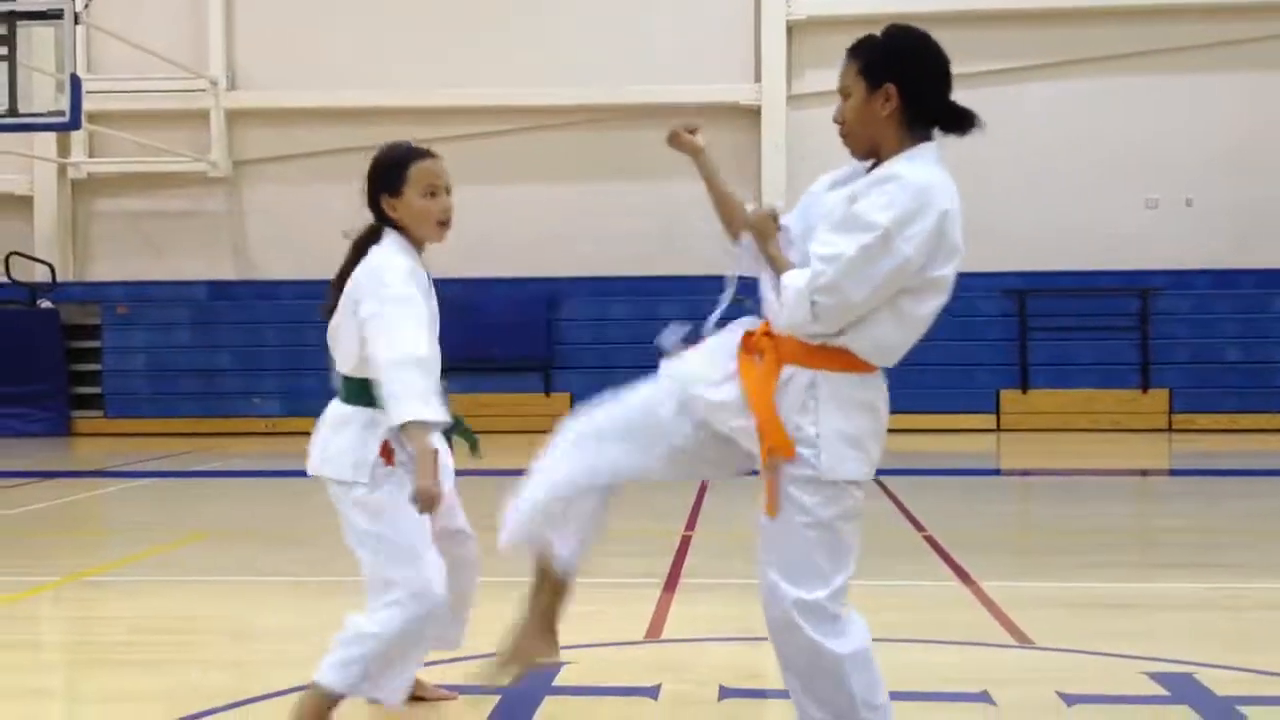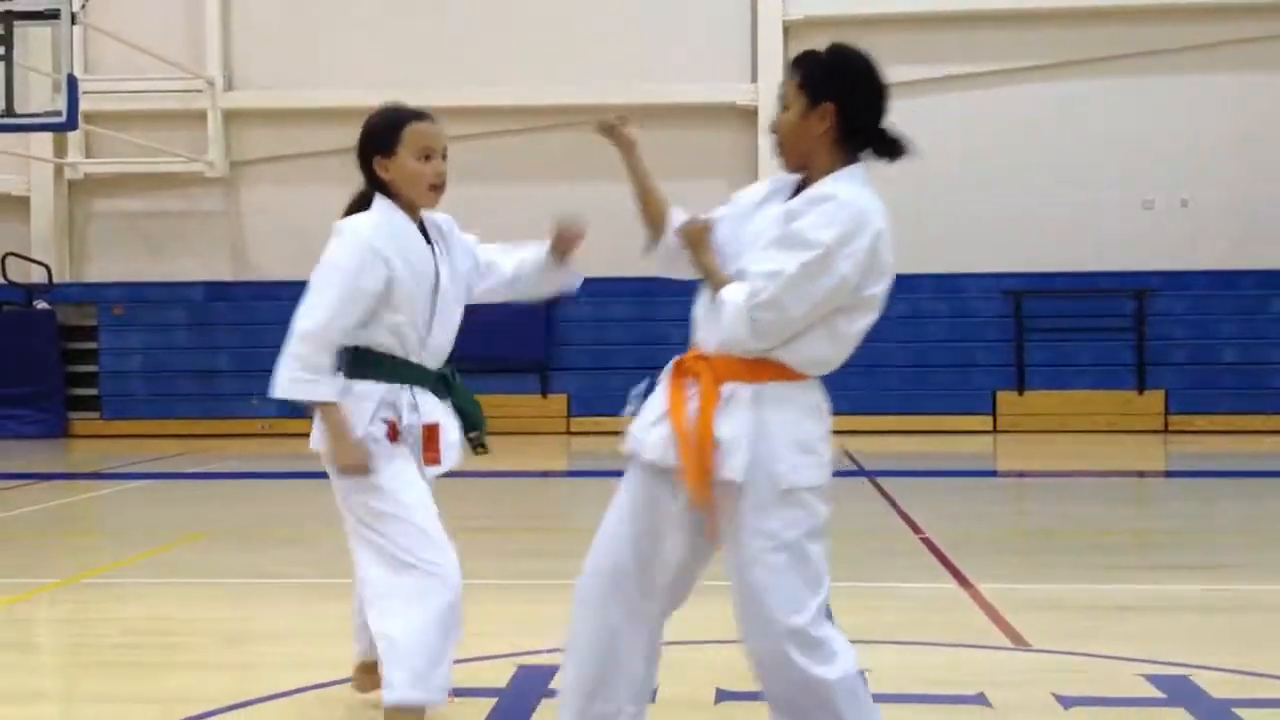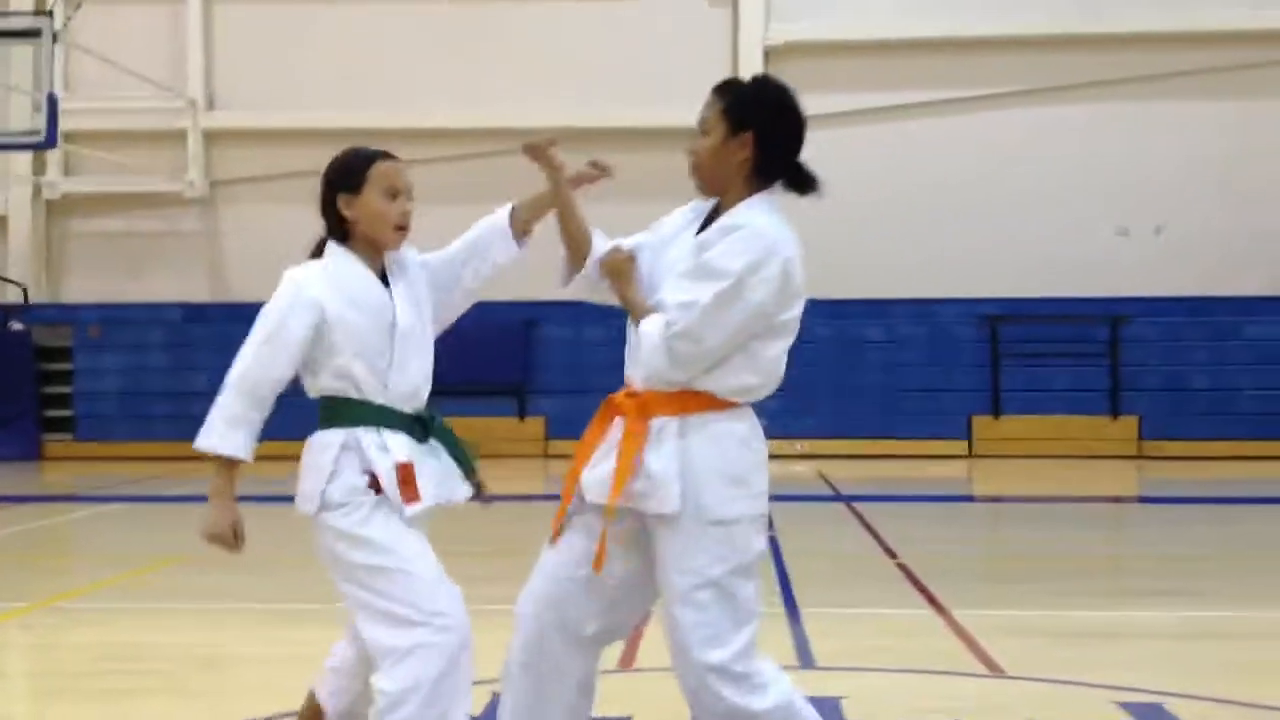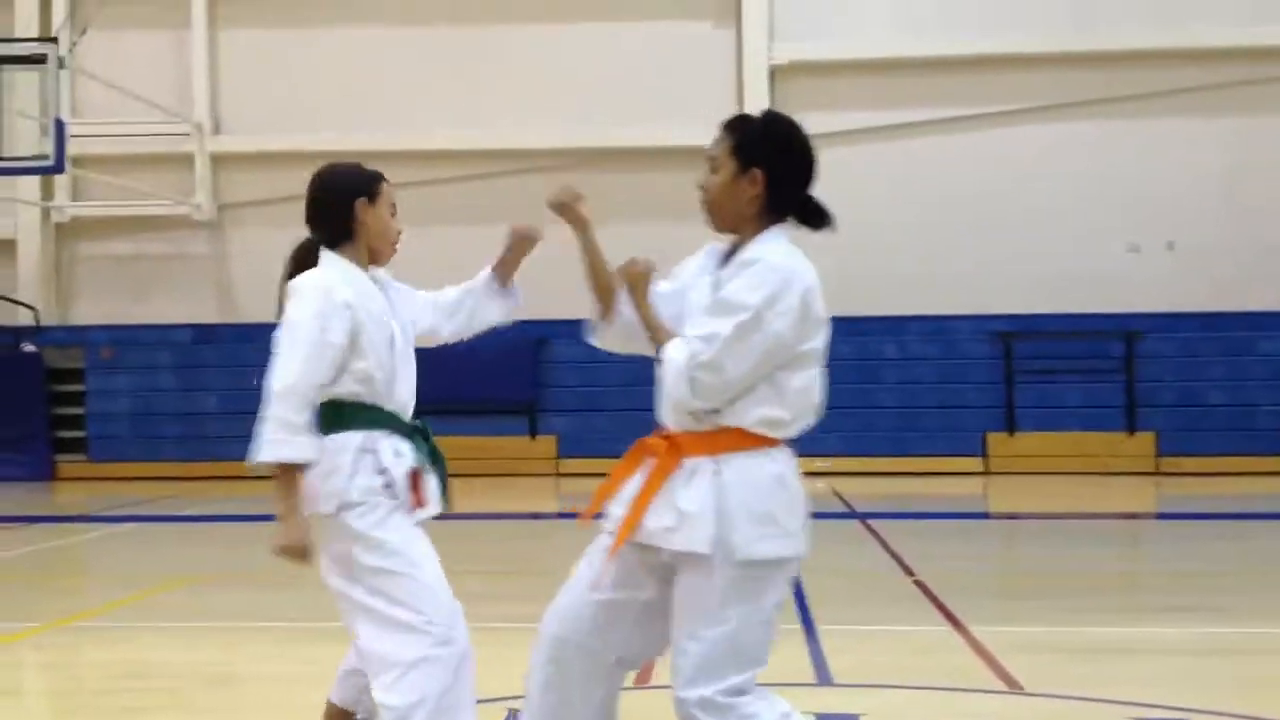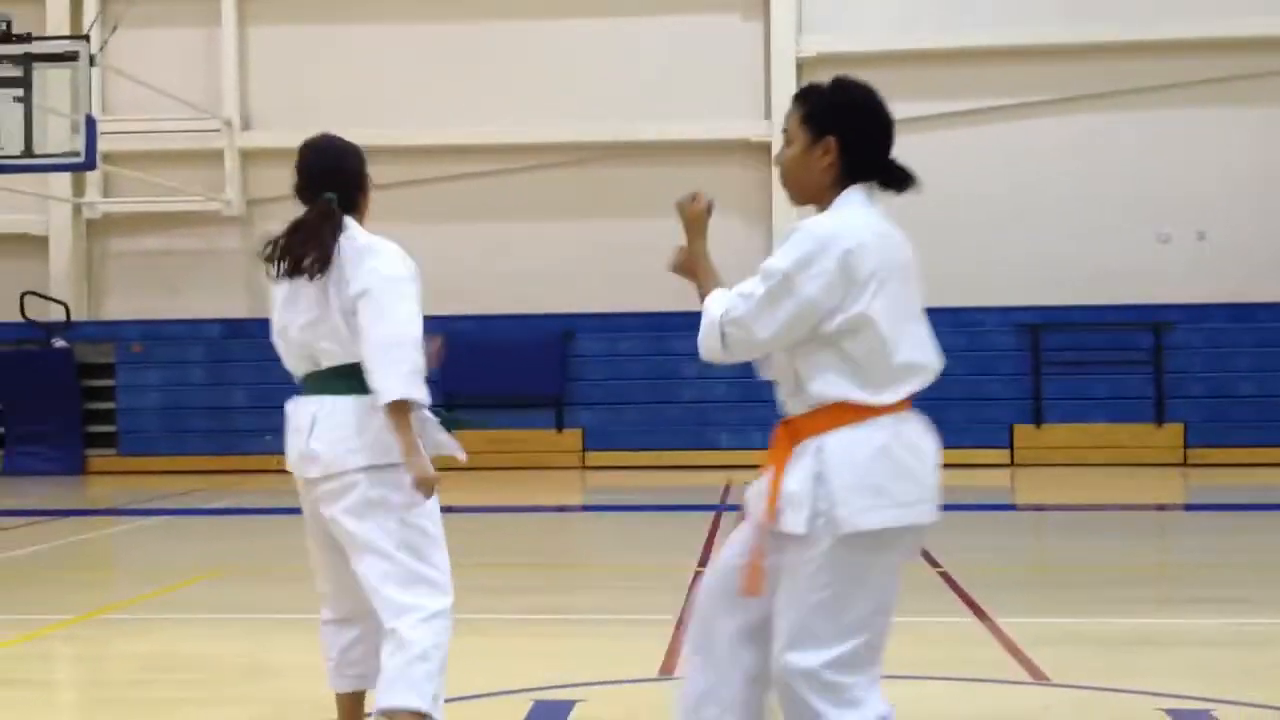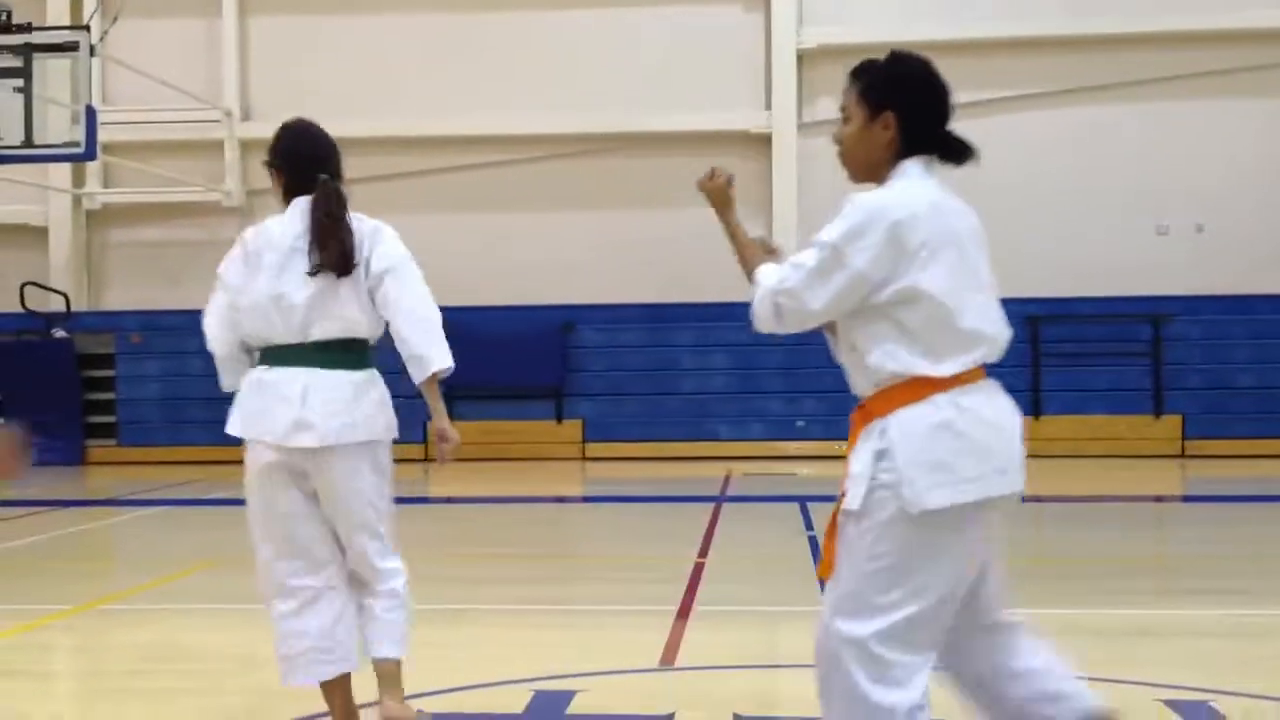
dt=0.2s
person 1, frame 1
left shoulder: (918, 197)
right shoulder: (858, 182)
left elbow: (809, 306)
right elbow: (747, 235)
left wrist: (770, 244)
right wrist: (702, 161)
left hip: (815, 409)
right hip: (746, 376)
left knee: (804, 601)
right knee: (592, 444)
right ankle: (540, 623)
person 1, frame 2
left shoulder: (849, 216)
right shoulder: (774, 196)
left elbow: (750, 322)
right elbow: (672, 242)
left wrist: (707, 259)
right wrist: (632, 158)
left hip: (768, 429)
right hip: (697, 409)
left knee: (784, 627)
right knee: (618, 583)
person 1, frame 3
left shoulder: (761, 243)
right shoulder: (693, 223)
left elbow: (672, 353)
right elbow: (591, 269)
left wrist: (628, 288)
right wrist: (557, 181)
left hip: (705, 463)
right hip: (642, 447)
left knee: (717, 661)
right knee: (555, 618)
person 1, frame 4
left shoulder: (778, 278)
right shoulder: (718, 265)
left elbow: (695, 384)
right elbow: (614, 326)
left wrist: (643, 302)
right wrist: (582, 227)
left hip: (737, 503)
right hip: (683, 489)
right knee: (575, 641)
person 1, frame 5
left shoulder: (830, 240)
right shoulder: (867, 233)
left elbow: (728, 336)
right elbow: (783, 346)
left wrist: (699, 249)
right wrist: (708, 280)
left hip: (849, 470)
right hip: (855, 461)
left knee: (818, 663)
right knee: (731, 610)
person 1, frame 6
left shoulder: (883, 212)
right shoulder: (943, 208)
left elbow: (782, 306)
left wrist: (729, 219)
right wrist: (790, 267)
left hip: (920, 444)
right hip: (969, 428)
left knee: (866, 640)
right knee: (968, 630)
person 2, frame 1
left shoulder: (398, 265)
right shoulder: (392, 274)
right elbow: (405, 367)
right wrist: (427, 460)
left hip: (386, 443)
right hip: (364, 451)
left knee: (453, 557)
right knee: (414, 592)
person 2, frame 2
left shoulder: (439, 235)
right shoulder: (366, 239)
left elbow: (499, 270)
right elbow: (310, 341)
left wrist: (556, 250)
right wrist: (338, 431)
left hip: (412, 423)
right hip: (372, 424)
left knee: (394, 567)
right knee: (426, 574)
left ankle: (372, 664)
person 2, frame 3
left shoulder: (413, 276)
right shoulder: (310, 288)
left elbow: (482, 247)
right elbow: (246, 391)
left wrist: (553, 192)
right wrist: (224, 499)
left hip: (397, 472)
right hip: (353, 479)
left knee: (394, 622)
right knee: (434, 620)
person 2, frame 4
left shoulder: (378, 290)
right shoulder: (322, 293)
left elbow: (453, 313)
right elbow: (287, 404)
left wrist: (510, 257)
right wrist: (289, 513)
left hip: (378, 479)
right hip: (354, 479)
left knee: (391, 624)
right knee: (431, 633)
person 2, frame 5
left shoulder: (286, 265)
right shoulder: (378, 257)
right elbow: (388, 356)
right wrist: (415, 448)
left hip: (312, 436)
right hip: (368, 437)
left knee: (348, 599)
right knee: (417, 597)
person 2, frame 6
left shoulder: (253, 244)
right shoulder: (374, 237)
left elbow: (223, 338)
right elbow: (415, 321)
right wrist: (439, 413)
left hip: (271, 410)
right hip: (350, 404)
left knee: (297, 574)
right knee: (374, 562)
